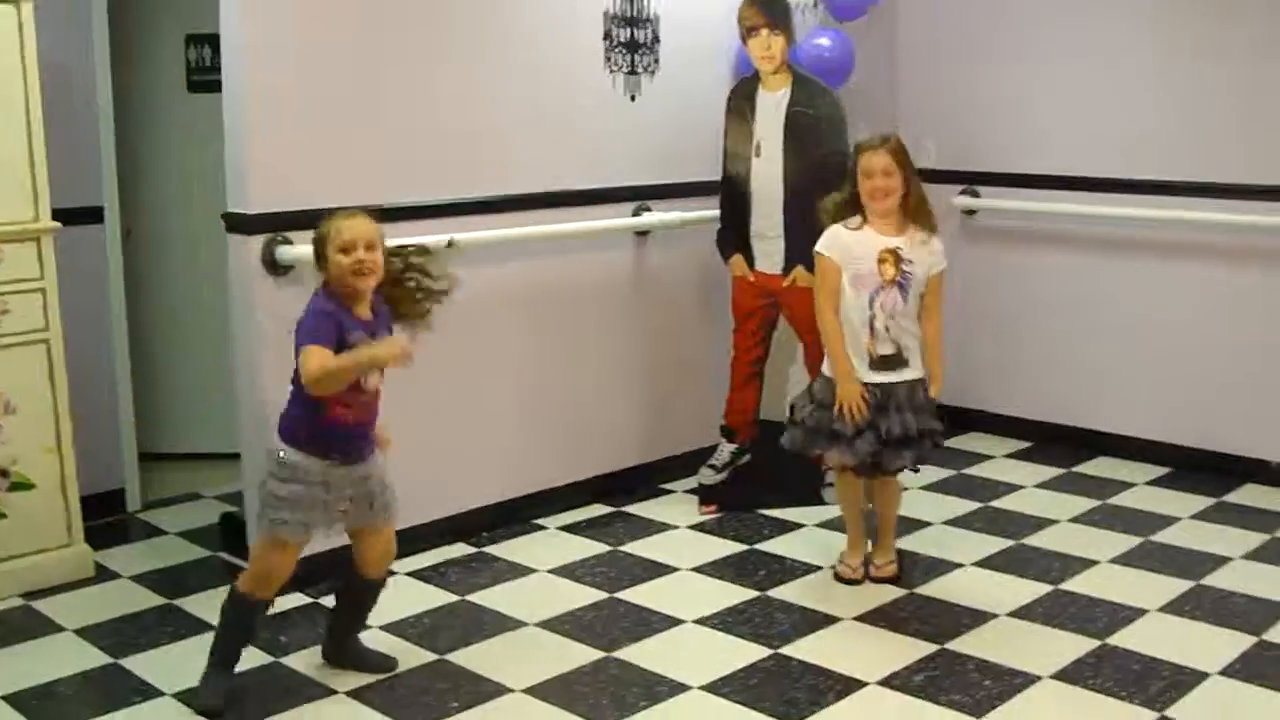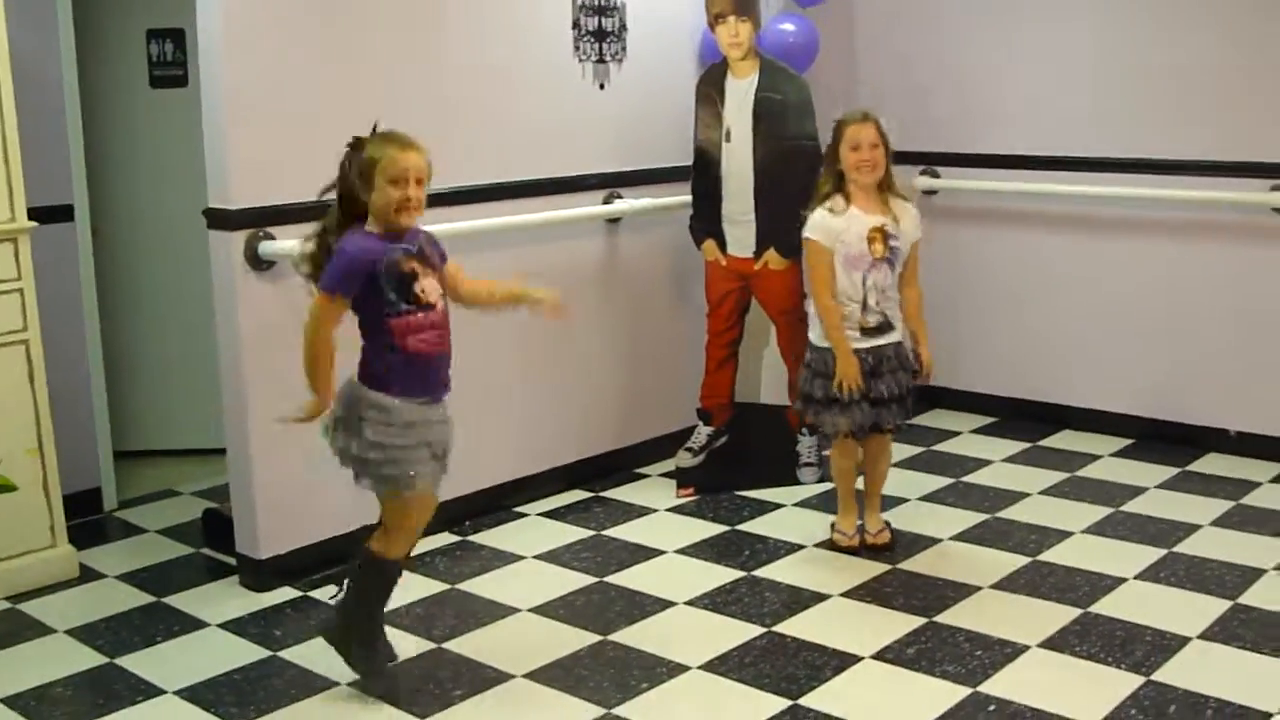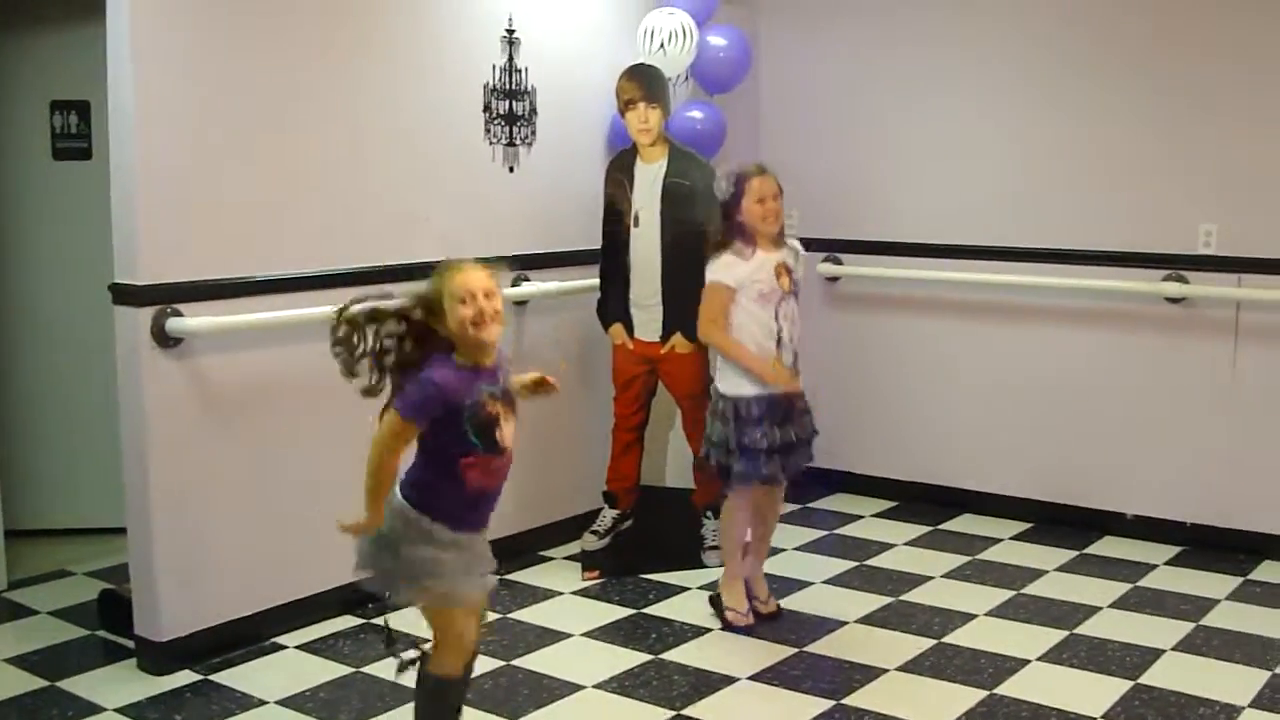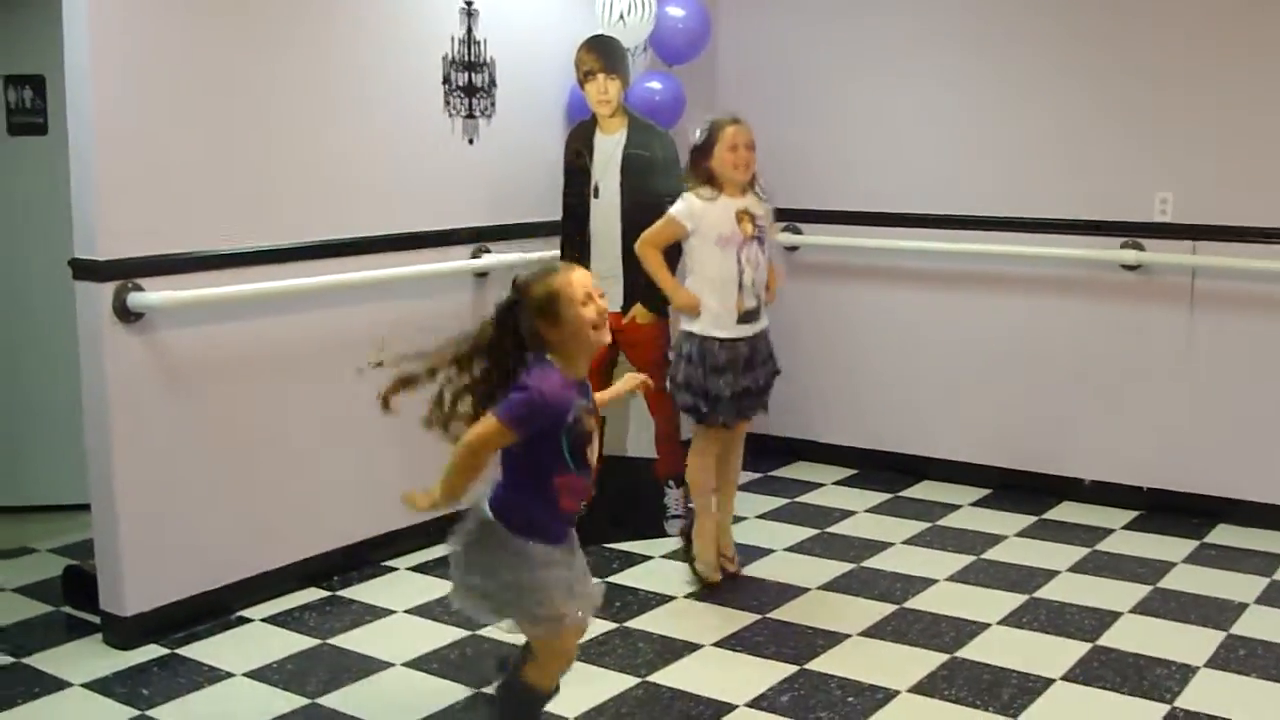
dt=1s
person 1, frame 1
left shoulder: (819, 101)
right shoulder: (740, 98)
left elbow: (837, 187)
right elbow: (730, 177)
left wrist: (817, 259)
right wrist: (730, 247)
left hip: (802, 262)
right hip: (750, 261)
left knee: (822, 360)
right knee: (746, 355)
right ankle: (736, 440)
person 1, frame 2
left shoulder: (788, 87)
right shoulder: (709, 85)
left elbow: (807, 170)
right elbow: (701, 163)
left wrist: (788, 243)
right wrist: (703, 232)
left hip: (773, 247)
right hip: (722, 245)
left knee: (794, 342)
right knee: (720, 339)
left ankle: (805, 431)
right ankle: (712, 423)
person 1, frame 3
left shoulder: (695, 173)
right shoulder: (618, 171)
left elbow: (711, 255)
right elbow: (610, 249)
left wrist: (693, 327)
right wrist: (610, 317)
left hip: (680, 331)
right hip: (630, 329)
left knee: (698, 426)
right knee: (626, 422)
left ankle: (710, 514)
right ankle: (618, 506)
person 1, frame 4
left shoulder: (655, 143)
right shoulder: (578, 141)
right elbow: (571, 219)
left wrist: (654, 295)
left hip: (640, 299)
left knee: (659, 395)
right knee: (587, 393)
left ankle: (672, 483)
person 2, frame 1
left shoulder: (381, 311)
right shoulder: (323, 316)
right elbow: (316, 378)
left wrist: (372, 427)
right wrist: (371, 354)
left hip: (357, 462)
right hip: (307, 461)
left knee: (378, 553)
right knee: (269, 572)
left ankle: (342, 643)
right ankle: (218, 669)
person 2, frame 2
left shoulder: (423, 243)
right shoulder: (356, 252)
left elbow: (466, 291)
right elbow: (319, 324)
left wrist: (525, 294)
right wrist: (323, 393)
left hip: (426, 403)
right hip: (387, 405)
left knee: (415, 514)
right knee: (407, 521)
left ankle: (360, 620)
right ankle: (354, 627)
person 2, frame 3
left shoulder: (491, 365)
right shoulder: (440, 381)
right elbow: (386, 444)
left wrist: (521, 386)
right wrist: (373, 517)
left hip: (464, 525)
right hip: (428, 527)
left knee: (468, 634)
right knee: (457, 640)
person 2, frame 4
left shoulder: (573, 380)
right shoulder: (544, 390)
right elbow: (476, 444)
left wrist: (616, 392)
right wrist: (445, 497)
left hip: (549, 536)
right hip: (517, 541)
left knee: (570, 627)
right knee: (559, 650)
person 3, frame 1
left shoulder: (927, 244)
right shoulder: (838, 238)
left elbow: (930, 317)
right elbow: (826, 312)
left wrist: (935, 377)
right wrist: (845, 376)
left hip: (903, 380)
right hip: (849, 378)
left knee: (885, 473)
right knee: (848, 467)
left ankle: (884, 550)
right ankle: (855, 547)
person 3, frame 2
left shoulder: (905, 214)
right shoulder: (826, 218)
left elbow: (909, 285)
right elbow: (821, 292)
left wrist: (921, 341)
right wrist: (842, 352)
left hip: (887, 344)
right hip: (837, 347)
left knee: (880, 434)
right knee: (846, 435)
left ankle: (873, 512)
right ankle: (846, 514)
person 3, frame 3
left shoulder: (791, 253)
right shoulder: (729, 263)
right elbow: (709, 330)
right wrist: (759, 365)
left hip: (783, 395)
right hip: (744, 396)
left knee: (775, 485)
right knee: (747, 488)
left ankle: (754, 573)
right ankle: (730, 583)
person 3, frame 4
left shoulder: (759, 205)
right shoulder: (695, 206)
right elbow: (646, 246)
left wrist: (770, 276)
right wrist: (675, 291)
left hip: (752, 336)
right hip: (708, 338)
left knee: (737, 431)
right knee: (710, 434)
left ankle: (722, 526)
right ankle: (702, 529)
